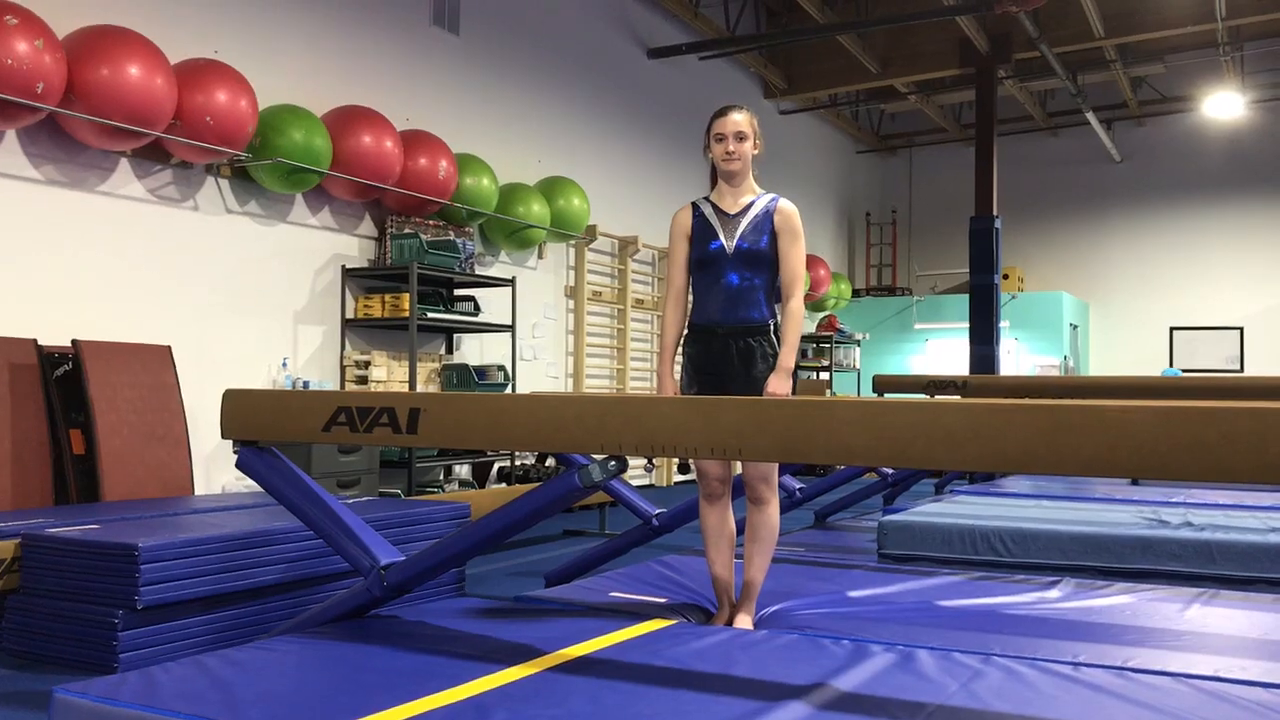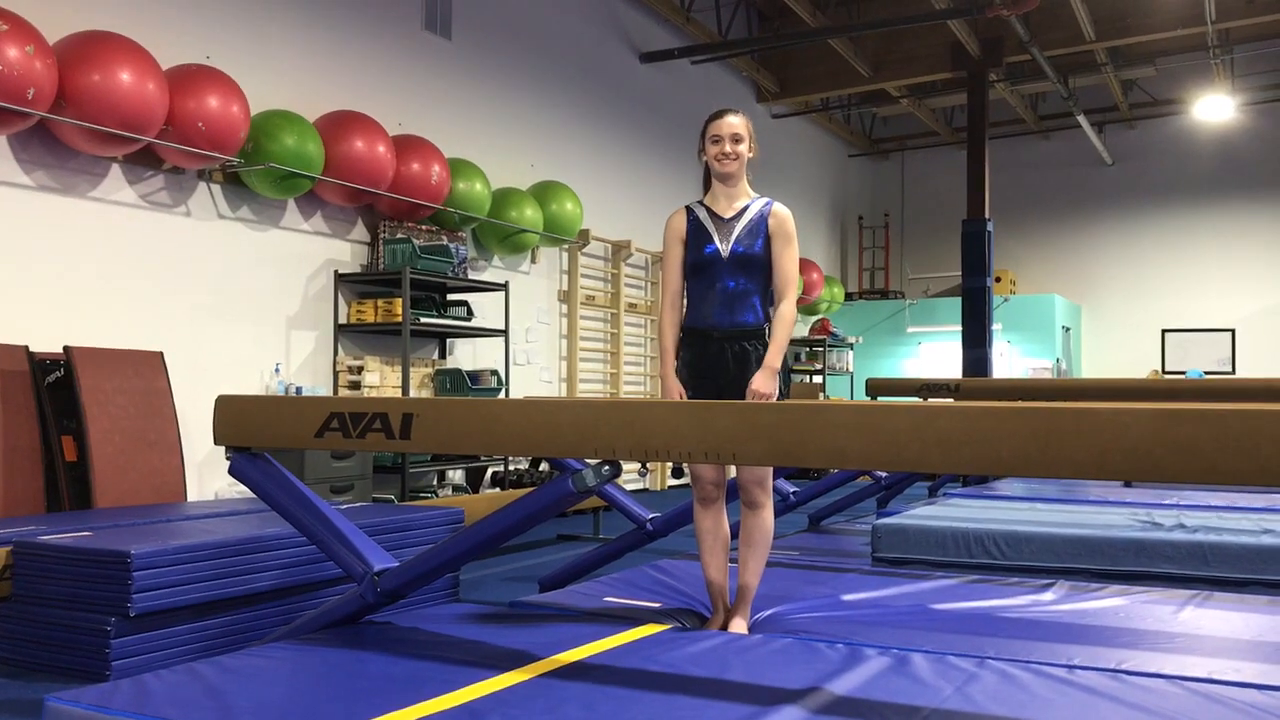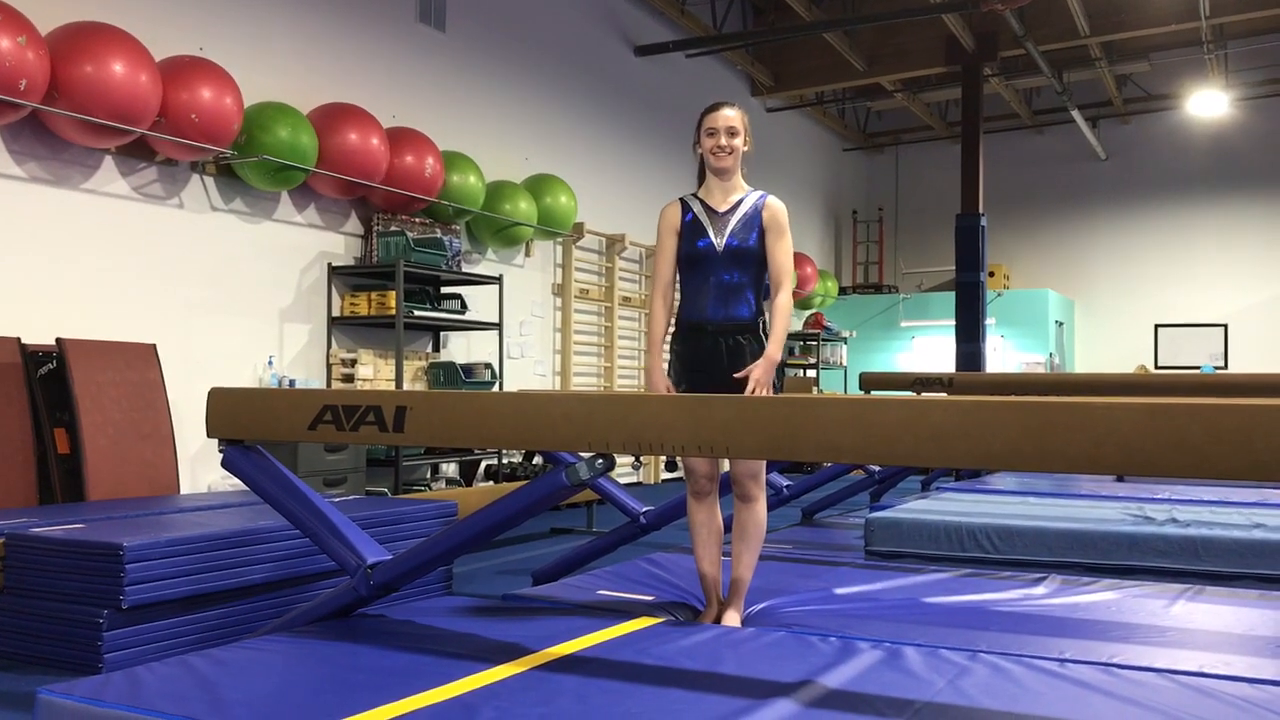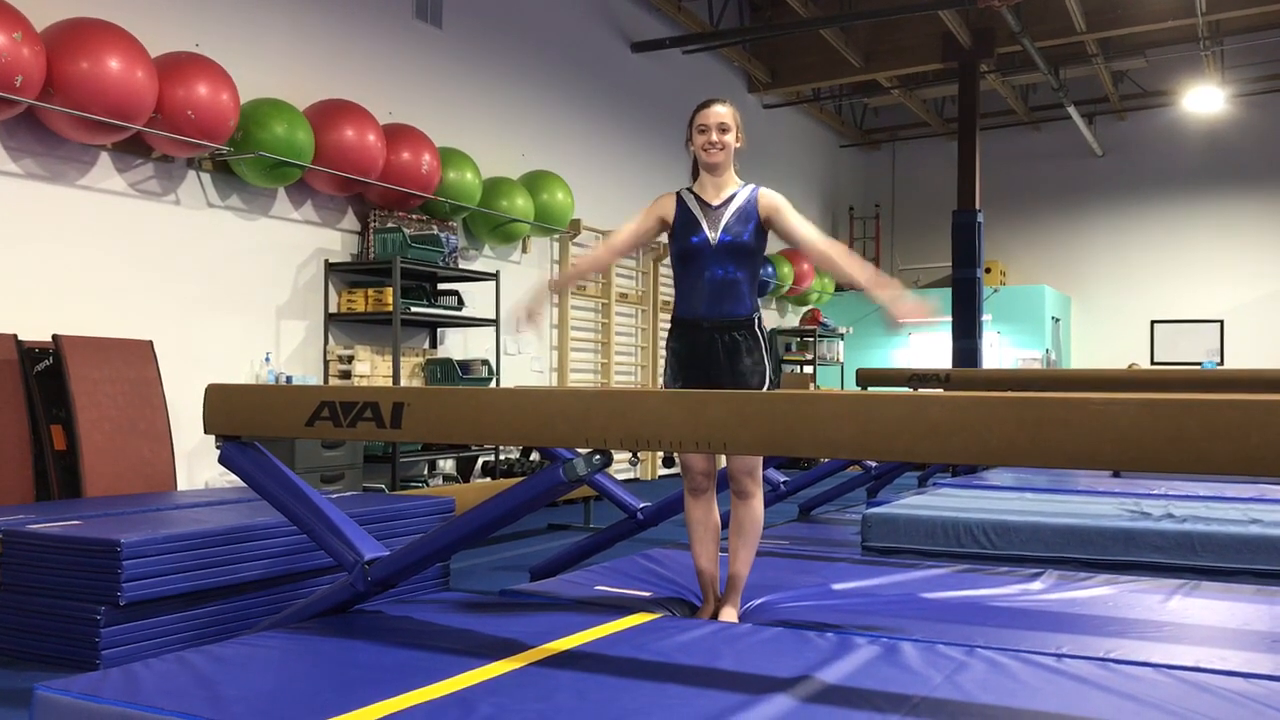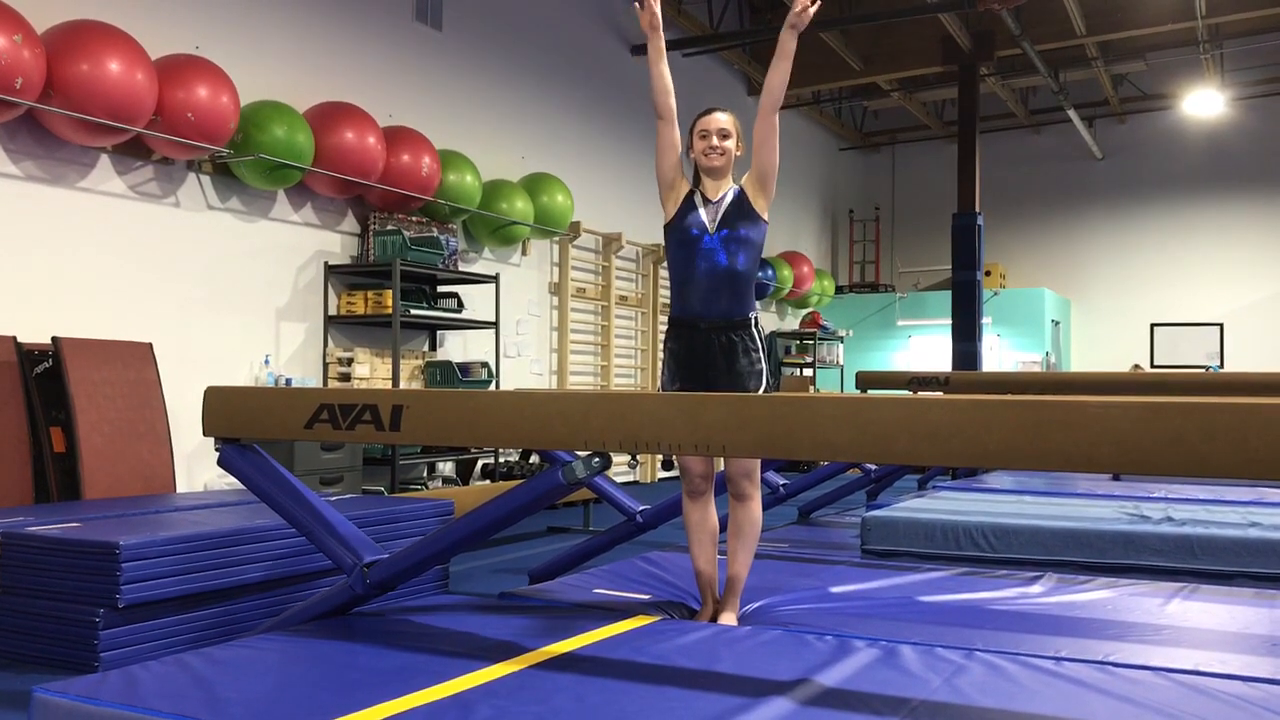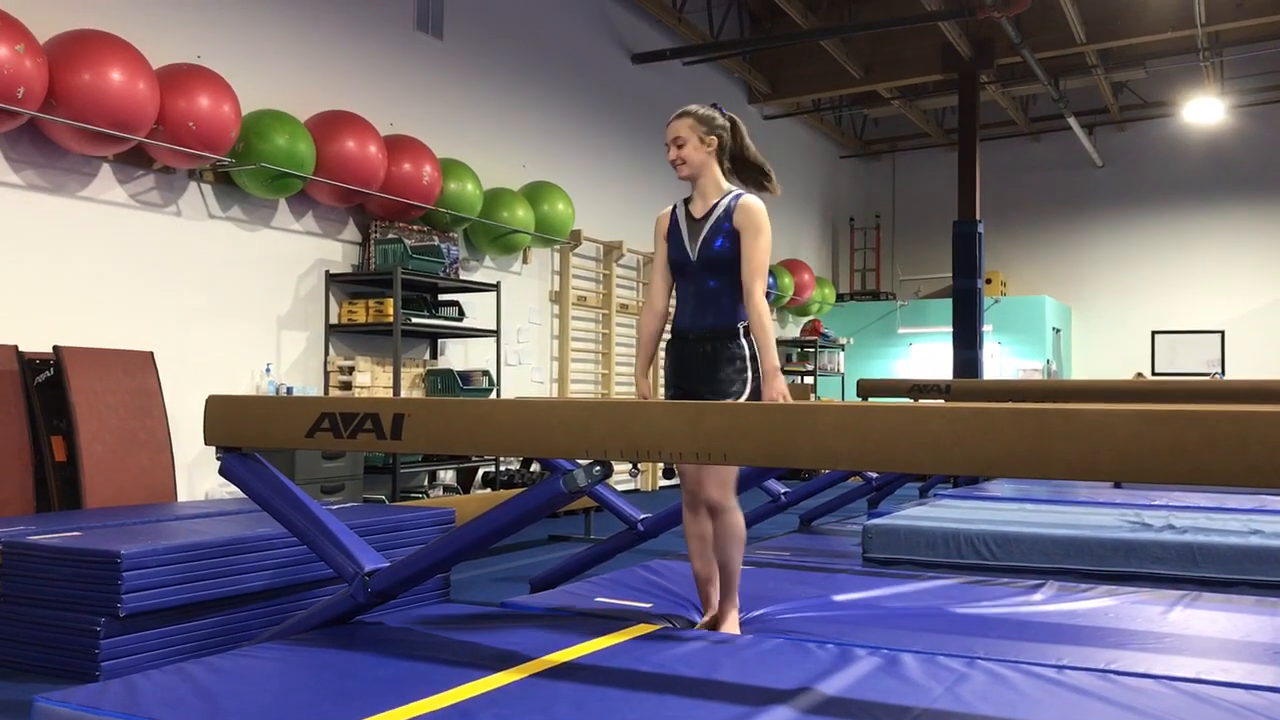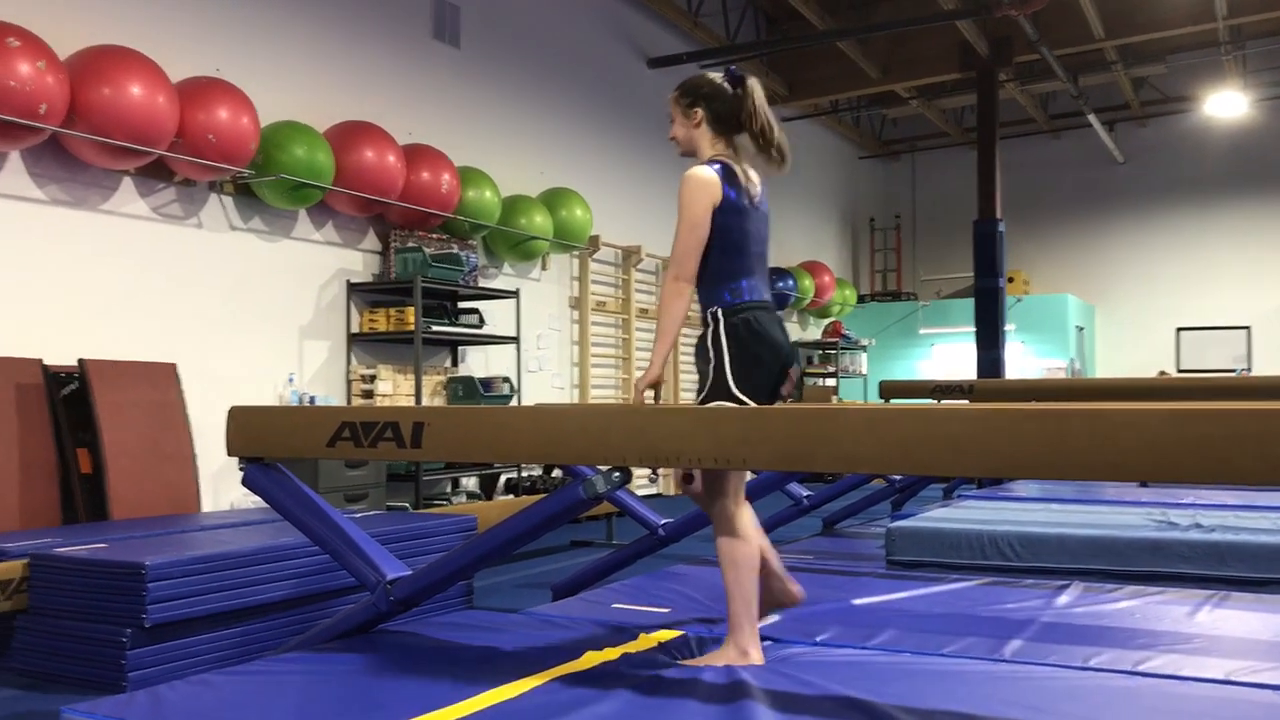
dt=0.7s
person 1, frame 1
left shoulder: (780, 213)
right shoulder: (689, 218)
left elbow: (794, 297)
right elbow: (675, 298)
left wrist: (784, 369)
right wrist: (665, 370)
left hip: (758, 351)
right hip: (704, 354)
left knee: (760, 485)
right knee: (712, 483)
left ankle: (748, 606)
right ankle: (724, 602)
person 1, frame 2
left shoulder: (775, 216)
right shoulder: (683, 221)
left elbow: (786, 300)
right elbow: (671, 302)
left wrist: (770, 368)
right wrist: (668, 373)
left hip: (752, 355)
right hip: (699, 358)
left knee: (755, 488)
right knee: (706, 487)
left ankle: (742, 609)
right ankle: (718, 607)
person 1, frame 3
left shoulder: (769, 210)
right shoulder: (677, 213)
left elbow: (782, 290)
right elbow: (662, 293)
left wrist: (772, 356)
right wrist: (654, 364)
left hip: (746, 350)
right hip: (691, 351)
left knee: (747, 482)
right knee: (699, 481)
left ankle: (736, 603)
right ankle: (711, 600)
person 1, frame 4
left shoulder: (762, 201)
right shoulder: (670, 206)
left elbow: (820, 246)
right elbow: (610, 249)
left wrist: (886, 290)
right wrist: (550, 290)
left hip: (743, 343)
right hip: (687, 345)
left knee: (745, 478)
right knee: (696, 478)
left ankle: (733, 599)
right ankle: (708, 596)
person 1, frame 5
left shoulder: (754, 195)
right shoulder: (676, 196)
left elbow: (771, 111)
right elbow: (663, 114)
left hip: (740, 346)
right hip: (685, 346)
left knee: (742, 482)
right knee: (695, 481)
left ankle: (732, 602)
right ankle: (706, 599)
person 1, frame 6
left shoulder: (747, 209)
right shoulder: (669, 220)
left elbow: (754, 296)
right elbow: (657, 299)
left wrist: (772, 370)
right wrist: (642, 369)
left hip: (730, 355)
right hip: (682, 355)
left knee: (718, 493)
right knee: (692, 495)
left ankle: (731, 606)
right ankle: (708, 606)
person 1, frame 7
left shoulder: (701, 178)
right shoulder: (748, 180)
left elbow: (682, 278)
left wrist: (656, 361)
left hip: (734, 336)
right hip: (768, 333)
left knee: (722, 494)
right knee: (710, 480)
left ankle: (744, 646)
right ankle: (775, 579)
